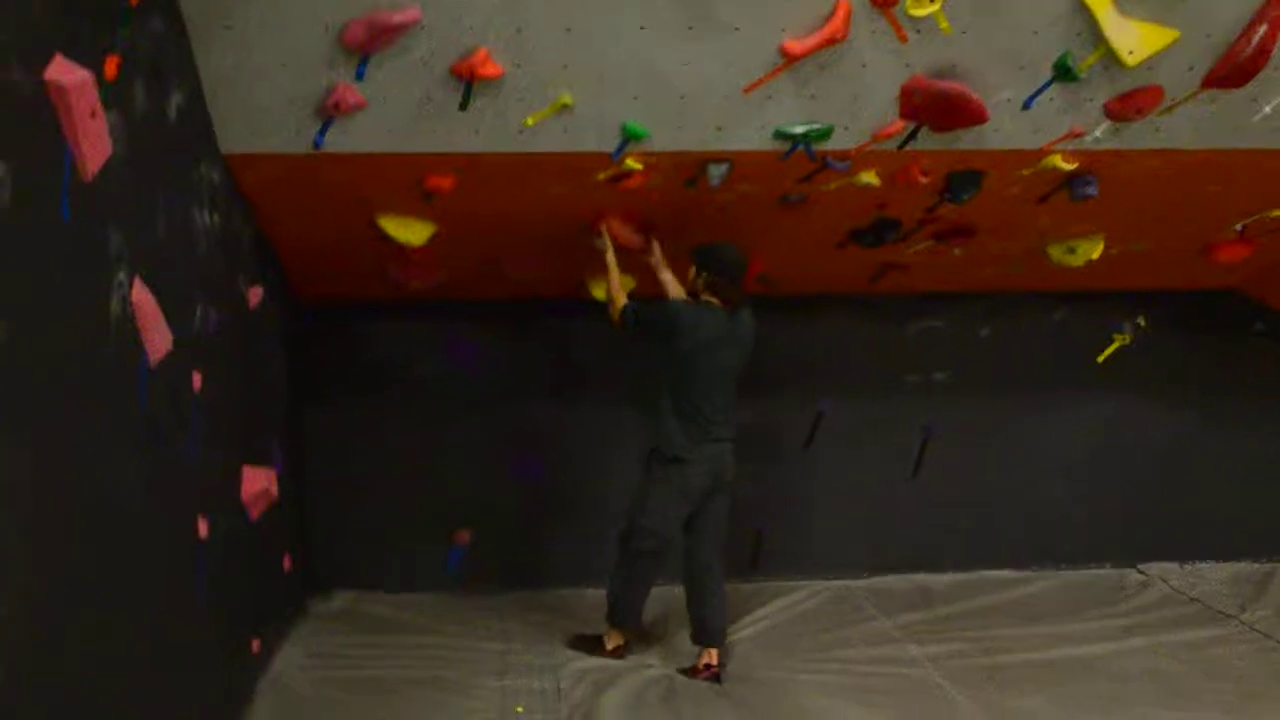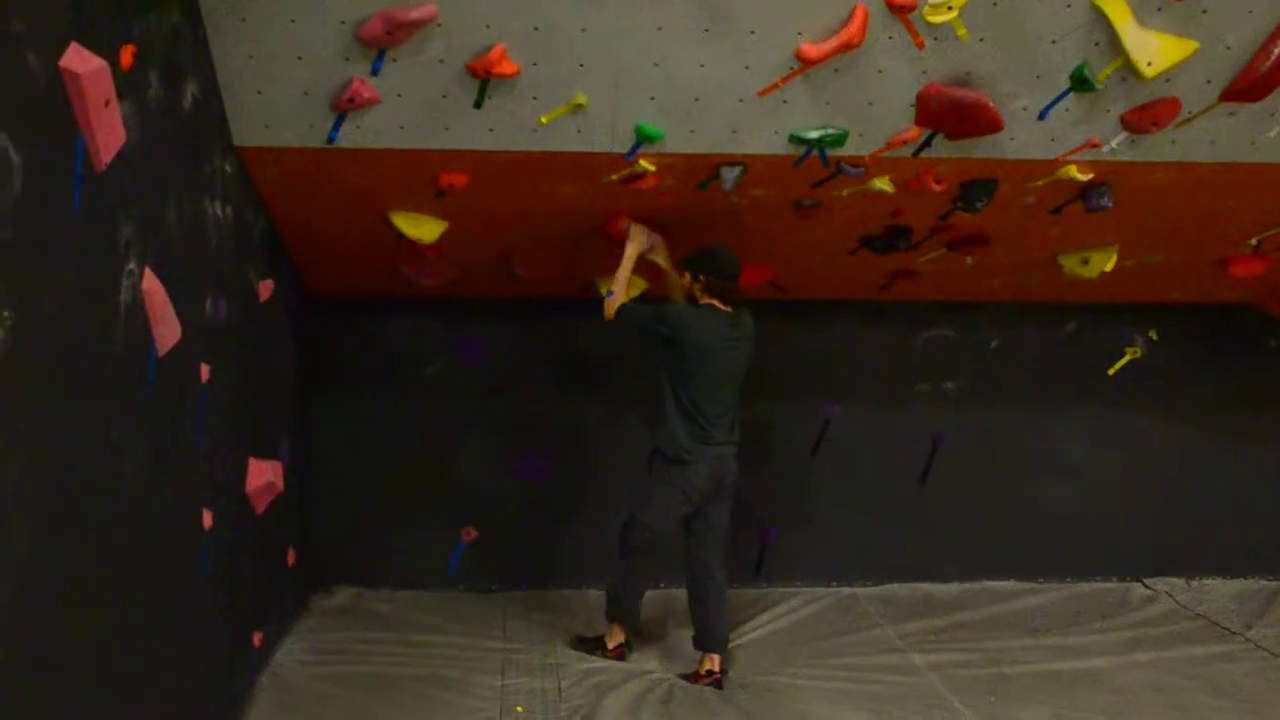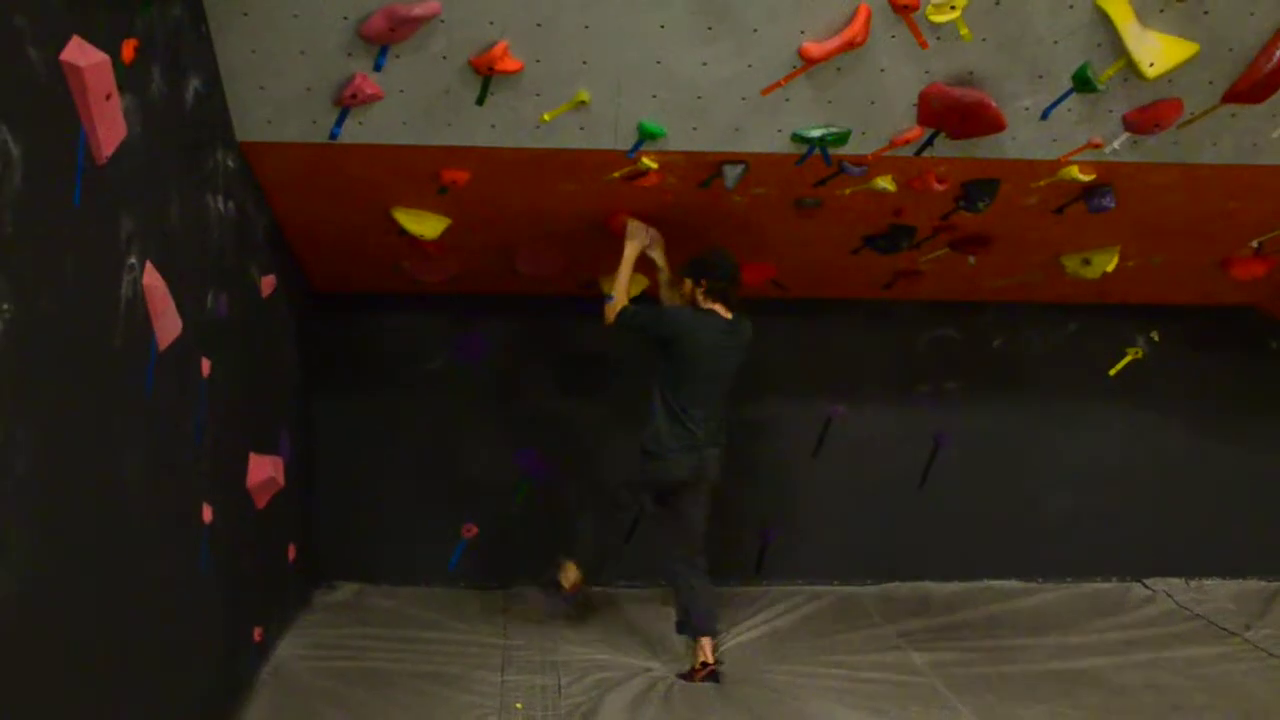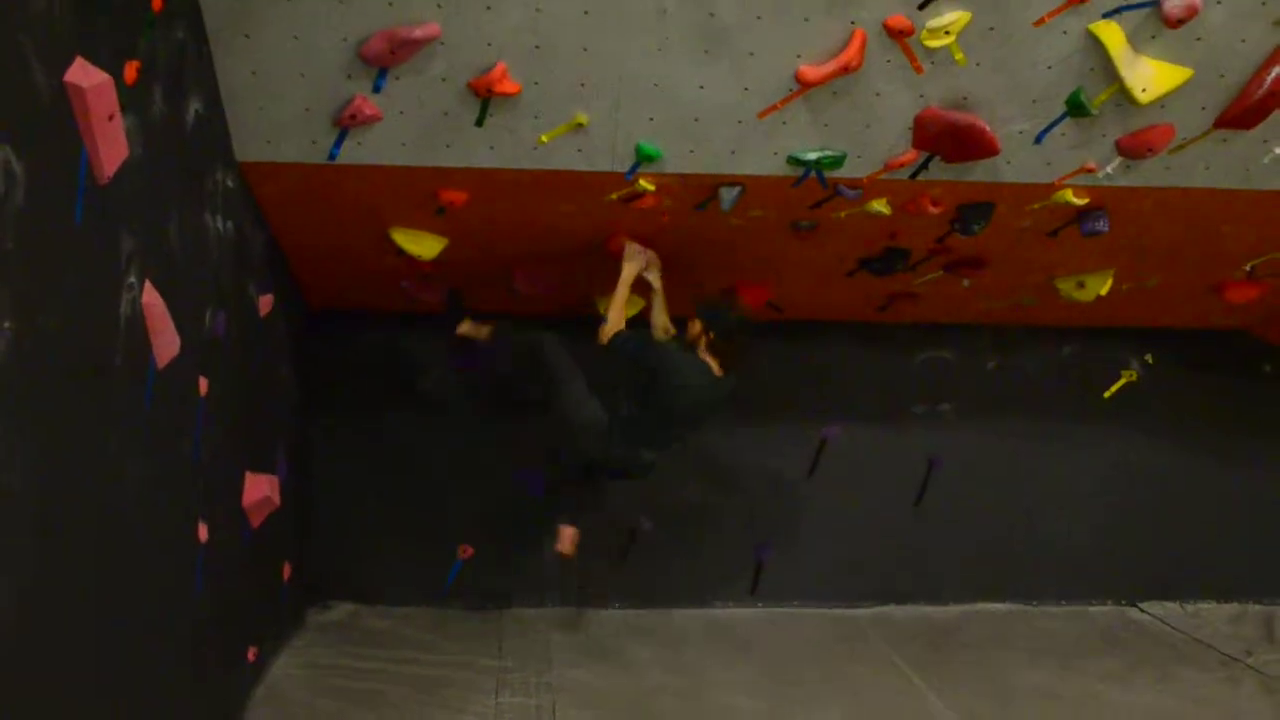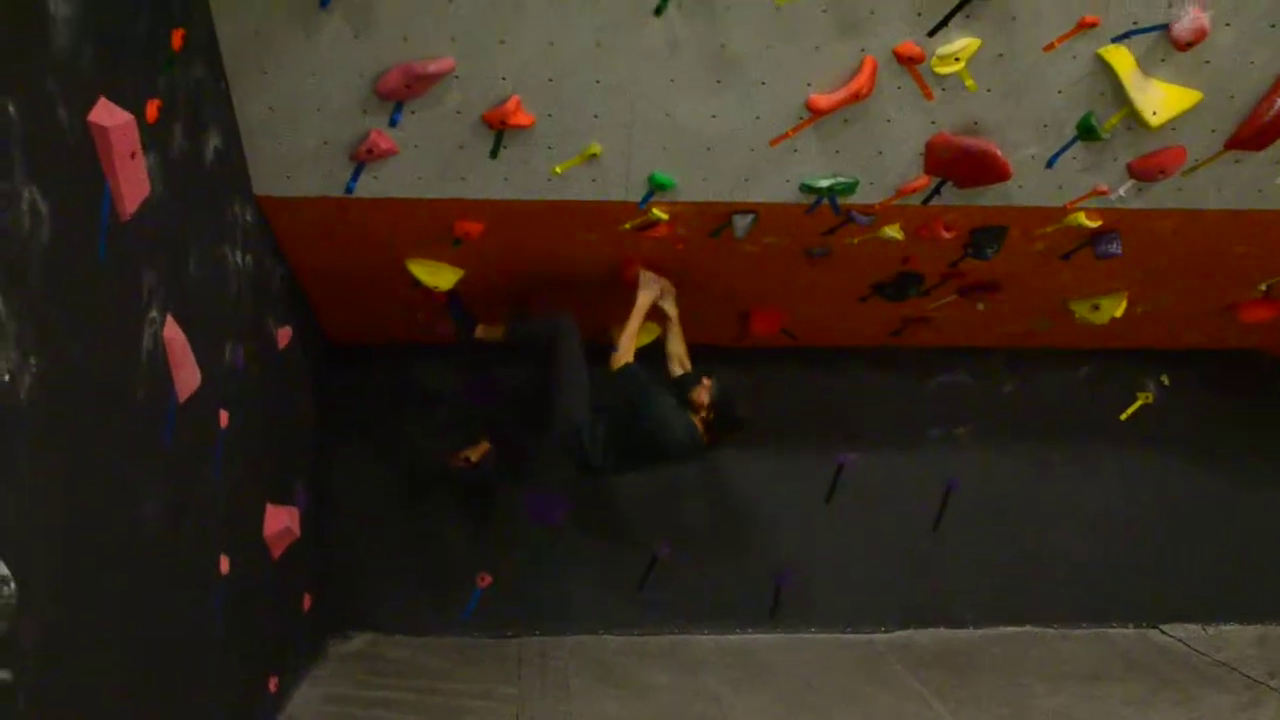
dt=0.5s
person 1, frame 1
left shoulder: (680, 319)
right shoulder: (742, 321)
left elbow: (620, 313)
left wrist: (610, 257)
right wrist: (660, 268)
left hip: (679, 463)
right hip: (719, 460)
left knee: (642, 550)
right knee: (705, 558)
left ankle: (615, 637)
right ankle: (710, 657)
person 1, frame 2
left shoulder: (682, 322)
right shoulder: (742, 324)
left elbow: (613, 309)
left wrist: (631, 253)
right wrist: (663, 263)
left hip: (682, 465)
right hip: (723, 462)
left knee: (635, 546)
right knee: (709, 562)
left ankle: (616, 638)
right ankle: (712, 663)
person 1, frame 3
left shoulder: (683, 325)
right shoulder: (739, 331)
left elbow: (614, 312)
left wrist: (631, 251)
right wrist: (658, 260)
left hip: (664, 458)
right hip: (705, 461)
right knee: (687, 555)
left ankle: (570, 577)
right ankle: (706, 656)
person 1, frame 4
left shoulder: (677, 365)
right shoulder: (719, 385)
left elbow: (608, 334)
right elbow: (664, 335)
left wrist: (629, 272)
right wrist: (655, 285)
left hip: (605, 440)
right hip: (632, 461)
left knee: (546, 346)
right knee: (578, 478)
left ankle: (469, 327)
right ankle: (565, 548)
person 1, frame 5
left shoulder: (664, 416)
right shoulder: (698, 433)
left elbow: (618, 361)
right elbow: (678, 365)
left wrist: (643, 301)
right wrist: (671, 312)
left hip: (582, 437)
right hip: (599, 454)
left knee: (562, 329)
left ankle: (477, 331)
right ankle: (481, 450)
